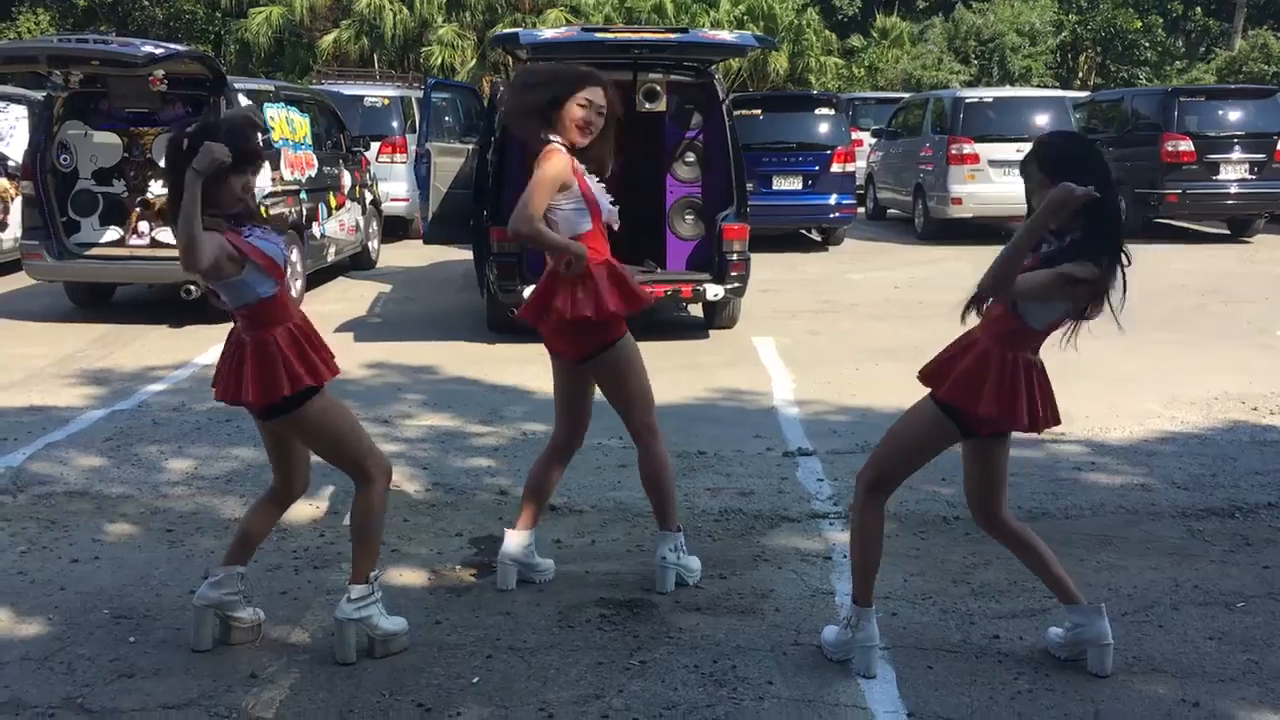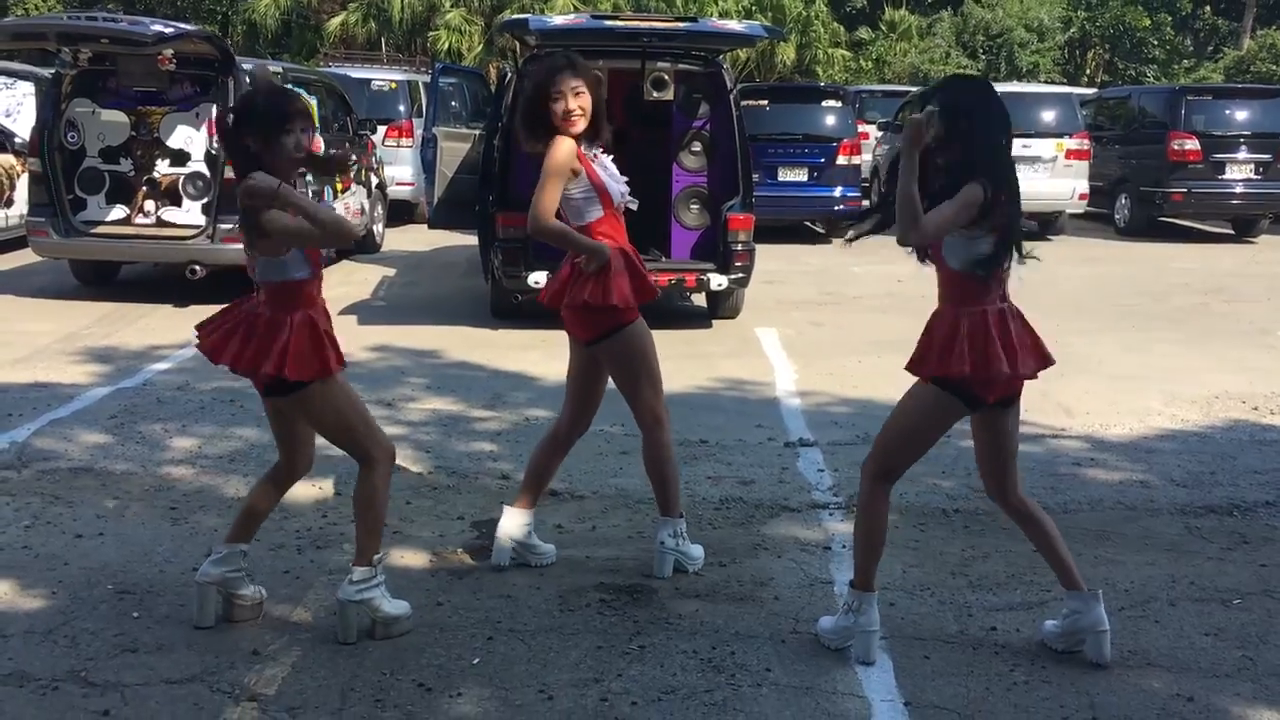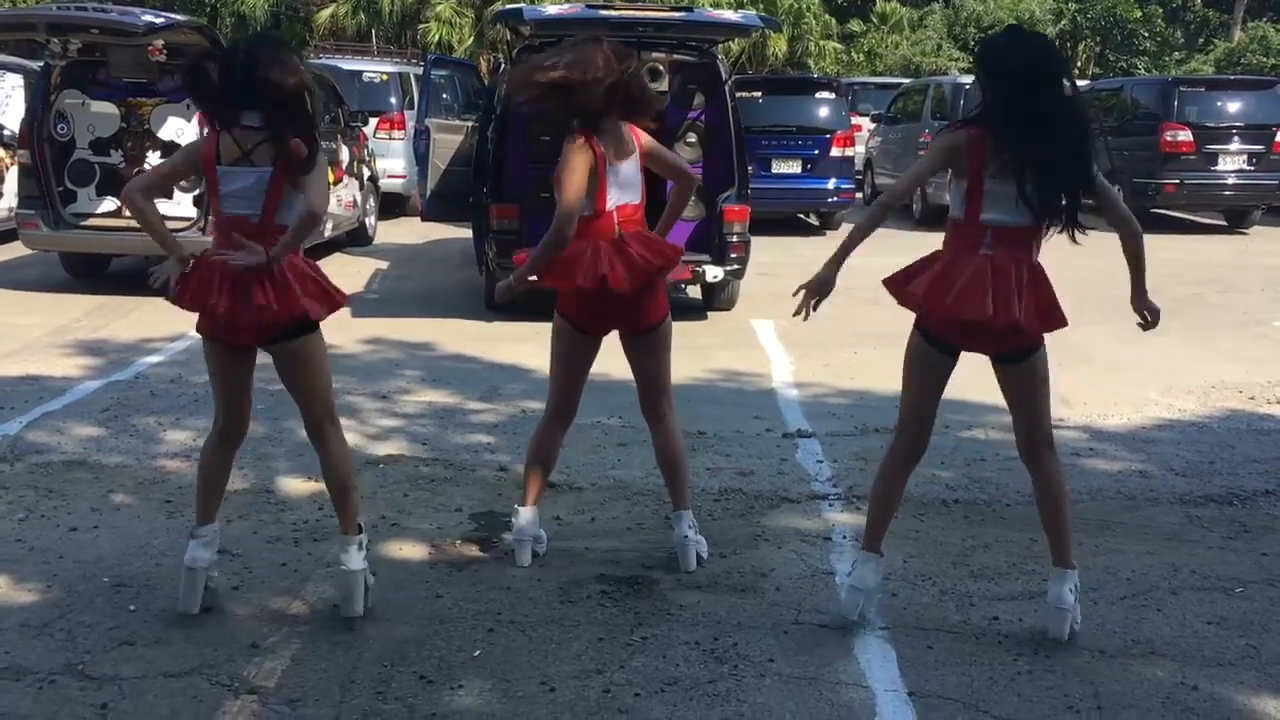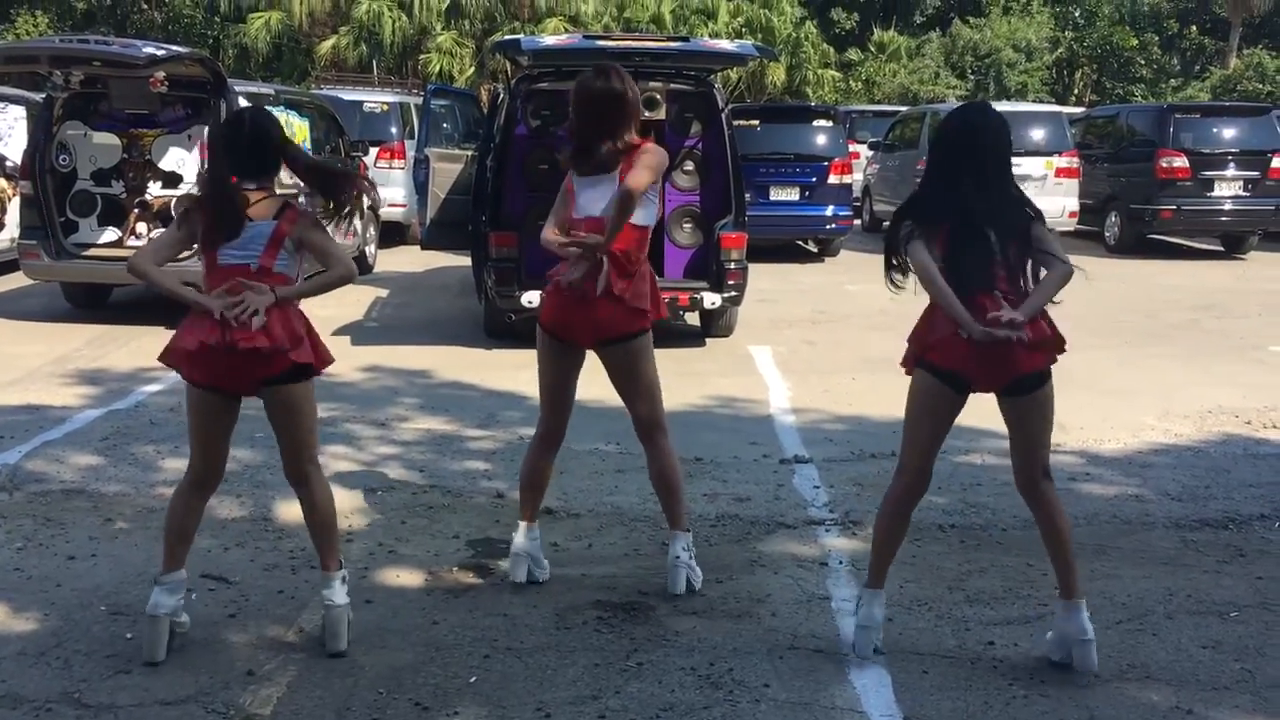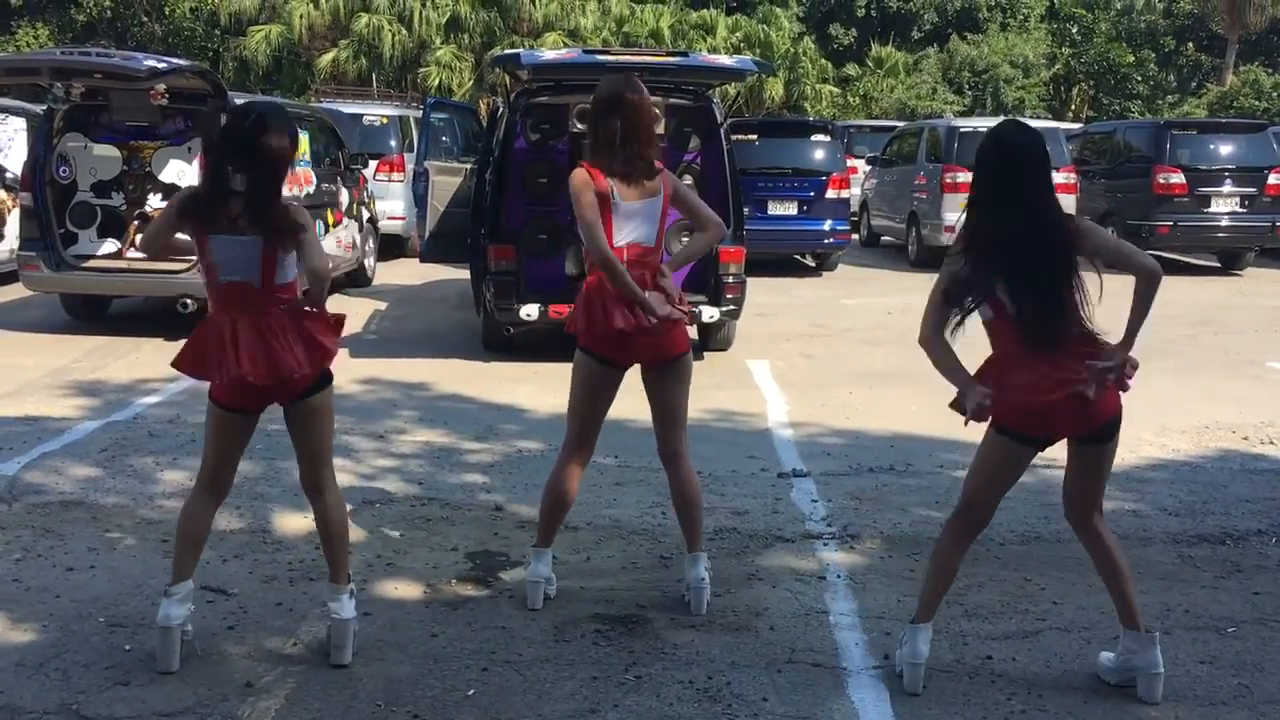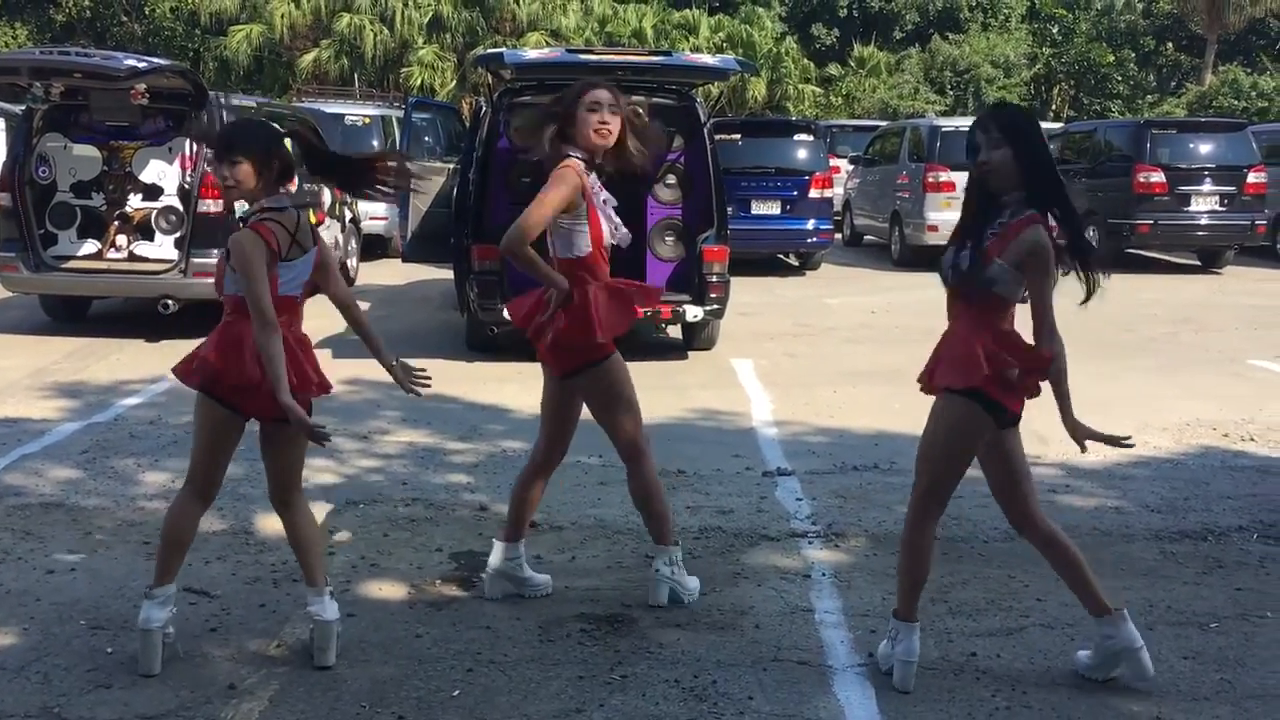
dt=0.7s
person 1, frame 1
left shoulder: (1084, 266)
right shoulder: (1059, 239)
left elbow: (1005, 286)
left wrist: (1041, 218)
left hip: (986, 379)
right hip: (993, 377)
left knee: (870, 485)
right knee: (990, 513)
left ankle: (859, 628)
right ankle: (1086, 620)
person 1, frame 2
left shoulder: (976, 187)
right shoulder: (977, 185)
left elbow: (916, 234)
left wrist: (908, 159)
left hip: (972, 348)
right hip: (996, 349)
left knee: (878, 473)
right knee: (1005, 489)
left ankle: (859, 614)
right ankle: (1084, 609)
person 1, frame 3
left shoulder: (966, 138)
right shoulder: (1062, 148)
left elbow: (894, 196)
right elbow: (1126, 222)
left wrist: (833, 266)
right wrist: (1139, 292)
left hip: (952, 295)
right hip: (1018, 302)
left knee: (908, 440)
right knee: (1039, 449)
left ankle: (866, 567)
right ankle: (1063, 583)
person 1, frame 4
left shoulder: (924, 214)
right shoulder: (1016, 210)
left elbow: (925, 270)
right elbow: (1061, 268)
left wrist: (972, 328)
right wrist: (1019, 317)
left hip: (953, 345)
right hip: (1020, 346)
left knee: (908, 481)
right knee: (1037, 484)
left ankle: (870, 605)
right ankle: (1073, 615)
person 1, frame 5
left shoulder: (974, 247)
right shoulder: (1070, 231)
left elbow: (931, 333)
right elbow: (1149, 272)
left wrist: (969, 387)
right wrist: (1119, 352)
left hip: (1025, 399)
right hip: (1091, 390)
left knee: (966, 520)
right knee: (1087, 521)
left ankle: (917, 636)
right ankle: (1140, 648)
person 1, frame 6
left shoulder: (1032, 227)
right shoulder: (978, 213)
left elbow: (1045, 327)
left wrist: (1069, 416)
left hip: (983, 371)
right hip: (972, 370)
left knee: (923, 510)
right knee: (1027, 516)
left ankle: (902, 640)
right ankle: (1114, 633)
person 2, frame 1
left shoulder: (235, 214)
right shoulder: (212, 241)
right elbow: (194, 258)
left wrist: (241, 128)
right wrist: (194, 177)
left hip: (277, 361)
right hip: (277, 365)
left knee: (289, 484)
right knee: (374, 471)
left ankle: (221, 590)
right ankle: (360, 602)
person 2, frame 2
left shoulder: (275, 188)
right shoulder: (271, 217)
right elbow: (346, 237)
right wrist: (280, 191)
left hip: (282, 340)
right hip: (291, 346)
left knee: (292, 461)
right knee: (375, 452)
left ankle: (224, 572)
right ankle: (363, 586)
person 2, frame 3
left shoulder: (208, 148)
right shoulder: (297, 148)
left elbow: (138, 194)
right elbow: (315, 210)
left wrist: (176, 254)
right wrist: (271, 256)
left hip: (223, 290)
right hip: (281, 292)
left knee: (228, 426)
right knee: (325, 427)
left ankle: (202, 547)
right ankle: (352, 551)
person 2, frame 4
left shoulder: (202, 211)
right shoulder: (293, 215)
left elbow: (140, 263)
right elbow: (343, 269)
left wrist: (196, 300)
right wrist: (277, 297)
left hip: (211, 345)
right hip: (280, 345)
left knee: (200, 478)
right knee: (304, 473)
left ankle: (168, 592)
right ankle: (334, 587)
person 2, frame 5
left shoulder: (195, 204)
right shoulder: (284, 212)
left elbow: (150, 244)
right elbow: (321, 271)
right wrist: (313, 304)
left hip: (232, 355)
right hip: (296, 351)
left knee: (210, 487)
right knee: (321, 482)
left ankle: (176, 601)
right ankle: (341, 599)
person 2, frame 6
left shoulder: (246, 240)
right shoulder: (306, 229)
left elbow: (263, 323)
right elbow: (347, 304)
left wrist: (284, 399)
right wrist: (387, 362)
left hip: (235, 367)
right hip: (293, 369)
left knee: (196, 490)
right knee: (290, 496)
left ankle: (157, 605)
right ankle: (322, 601)
person 3, frame 1
left shoulder: (557, 159)
right shoulder: (555, 158)
left elbow: (529, 229)
right elbow: (521, 227)
right wrist: (574, 250)
left hip: (563, 309)
right hip: (587, 305)
left knee: (566, 438)
right knee: (647, 433)
left ankle: (518, 546)
right ankle: (671, 552)
person 3, frame 2
left shoulder: (585, 149)
right shoulder: (563, 148)
right elbow: (539, 222)
left wrist: (599, 251)
right wrist: (596, 250)
left hip: (597, 294)
right hip: (602, 292)
left knee: (572, 422)
right knee: (654, 418)
left ankle: (514, 528)
right ankle: (672, 537)
person 3, frame 3
left shoulder: (579, 143)
right shoulder: (632, 133)
left elbow: (565, 223)
right elbow: (687, 178)
left wrist: (520, 277)
left hip: (585, 283)
right hip: (644, 278)
left knee: (559, 413)
right knee: (660, 413)
left ankle: (527, 523)
right ankle: (685, 528)
person 3, frame 4
left shoulder: (575, 165)
right shoulder: (648, 155)
left elbow: (550, 238)
right elbow: (636, 188)
left wrist: (581, 248)
right wrist: (605, 243)
left hip: (562, 303)
right hip: (618, 305)
left knee: (549, 430)
right knee: (653, 432)
left ankle: (525, 541)
right ankle: (680, 549)
person 3, frame 5
left shoulder: (584, 178)
right shoulder: (662, 178)
left elbow: (598, 251)
right elbow: (714, 228)
left wrist: (640, 298)
right wrist: (668, 269)
left hip: (607, 323)
right hip: (664, 324)
left knee: (575, 451)
right knee: (675, 453)
left ankle: (540, 564)
right ankle: (697, 568)
person 3, frame 6
left shoulder: (589, 179)
right shoulder: (568, 176)
right elbow: (515, 239)
right wrist: (553, 280)
left hip: (571, 325)
right hip: (580, 326)
left knee: (549, 451)
right knee: (634, 448)
left ankle: (506, 562)
right ankle: (668, 568)
